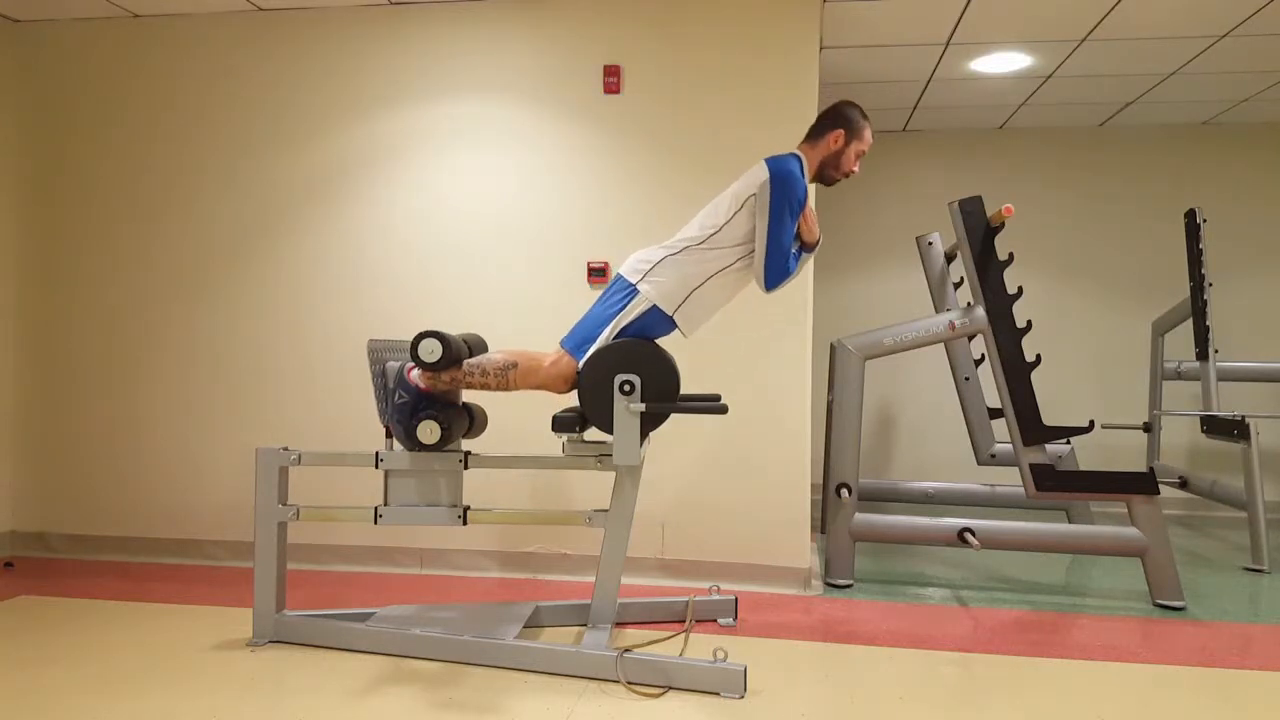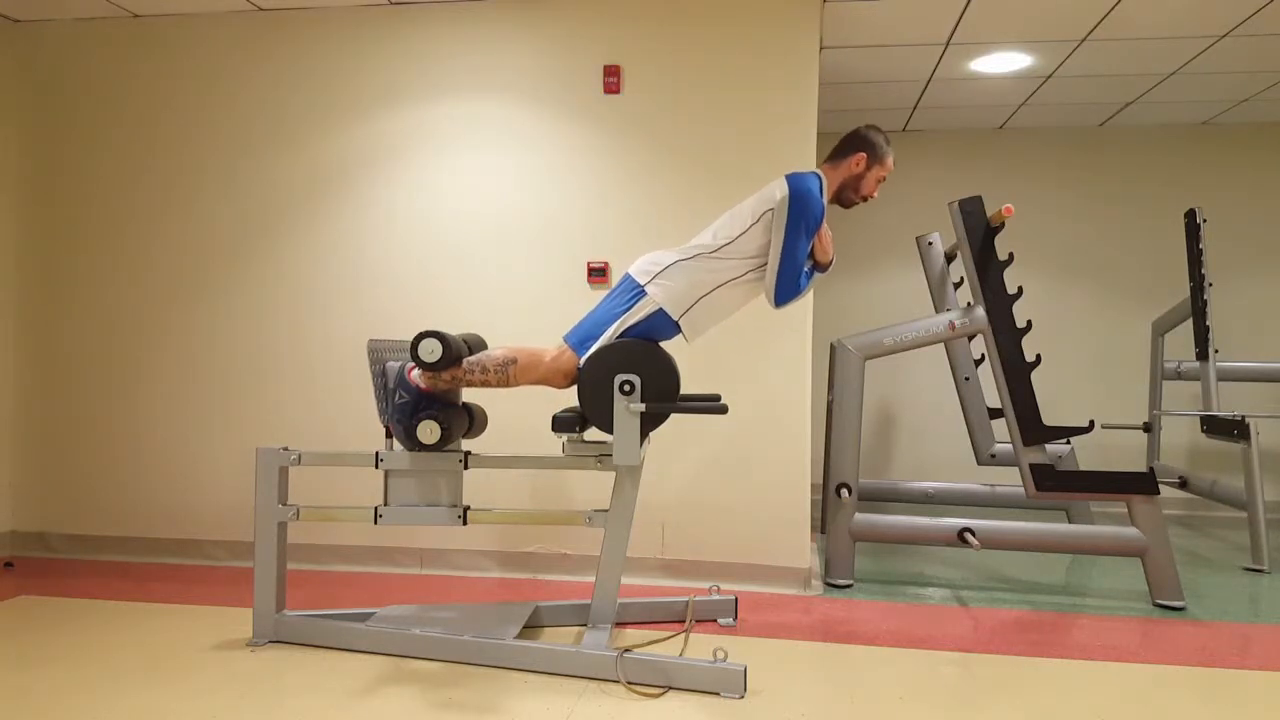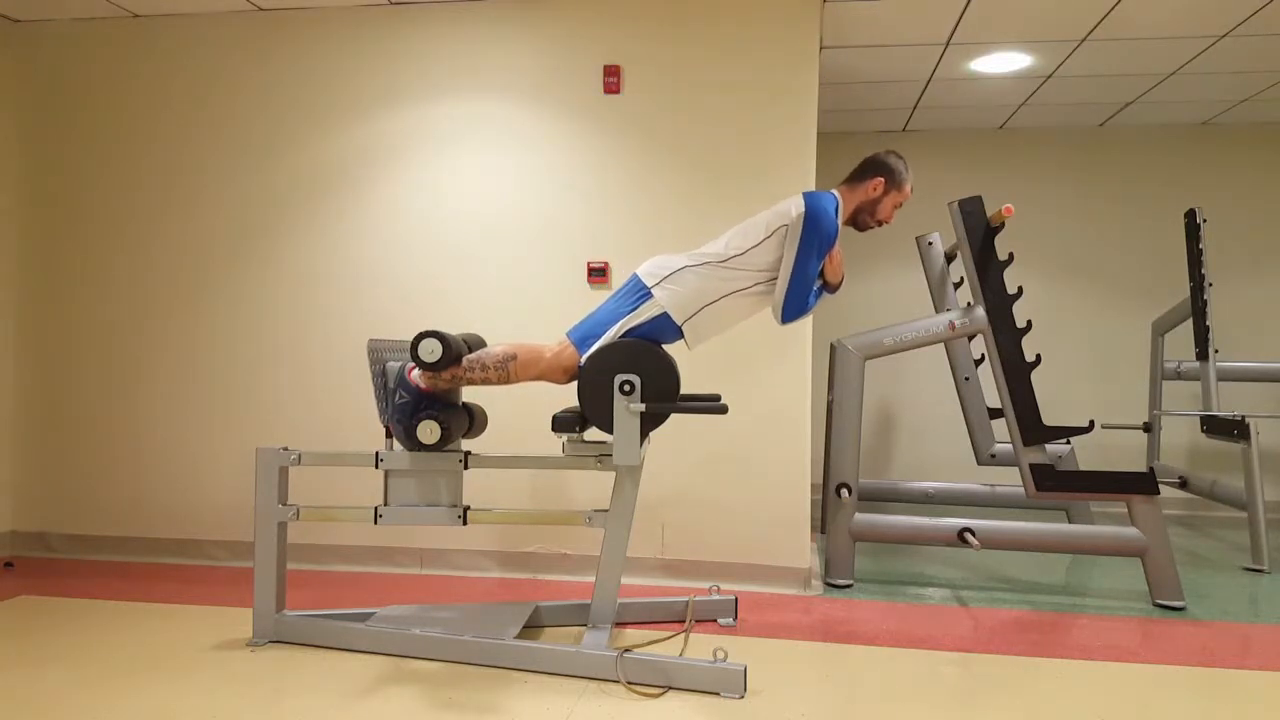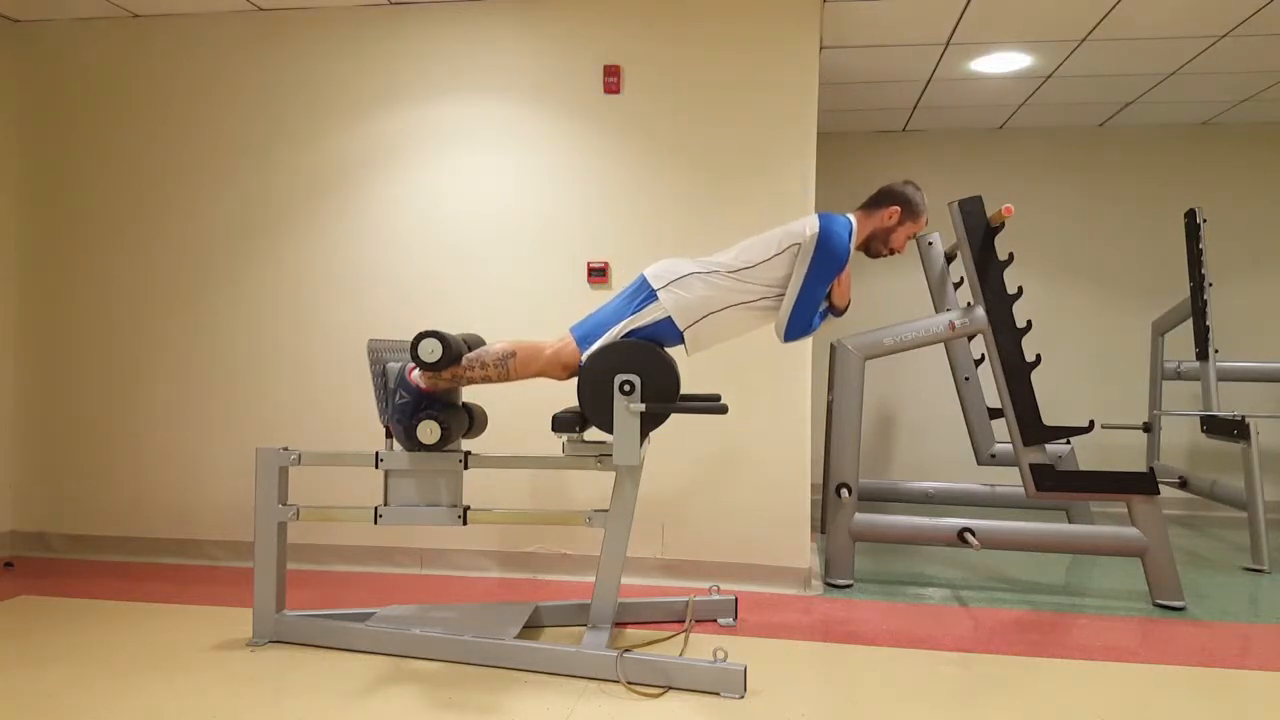
dt=0.5s
person 1, frame 1
left shoulder: (784, 178)
right shoulder: (787, 176)
left elbow: (772, 268)
right elbow: (771, 275)
left wrist: (807, 243)
right wrist: (806, 244)
left hip: (654, 289)
right hip: (653, 290)
left knee: (560, 371)
right knee: (558, 371)
left ankle: (436, 368)
right ankle: (419, 378)
person 1, frame 2
left shoulder: (801, 193)
right shoulder: (806, 194)
left elbow: (779, 281)
right elbow: (781, 291)
left wrist: (818, 260)
right wrist: (819, 263)
left hip: (662, 292)
right hip: (661, 294)
left knee: (559, 367)
right knee: (557, 365)
left ankle: (436, 371)
right ankle: (420, 378)
person 1, frame 3
left shoulder: (815, 211)
right shoulder: (821, 215)
left elbow: (782, 293)
right elbow: (789, 308)
left wrist: (824, 279)
right wrist: (830, 283)
left hip: (666, 293)
right hip: (665, 297)
left knee: (561, 363)
right knee: (556, 361)
left ankle: (434, 370)
right ankle: (421, 378)
person 1, frame 4
left shoulder: (827, 232)
right shoulder: (835, 238)
left elbow: (787, 314)
right elbow: (791, 327)
left wrist: (832, 302)
right wrist: (835, 305)
left hip: (672, 293)
right hip: (671, 302)
left knee: (559, 362)
right knee: (556, 358)
left ankle: (437, 370)
right ankle: (422, 378)
